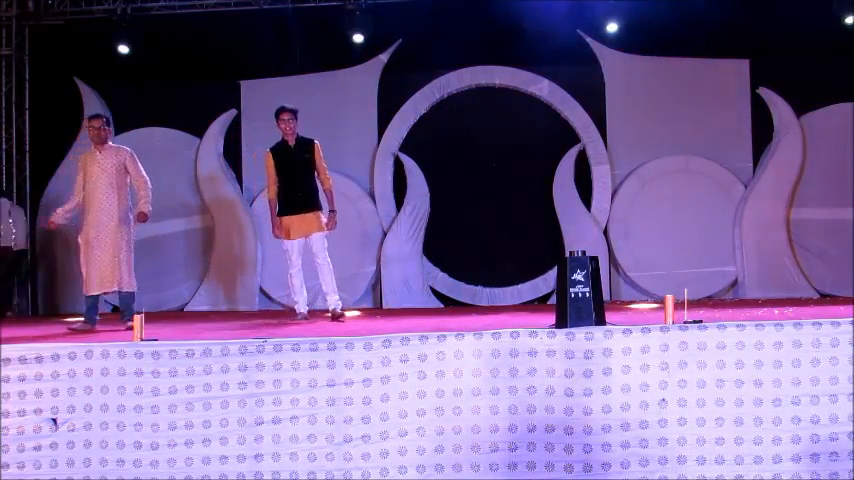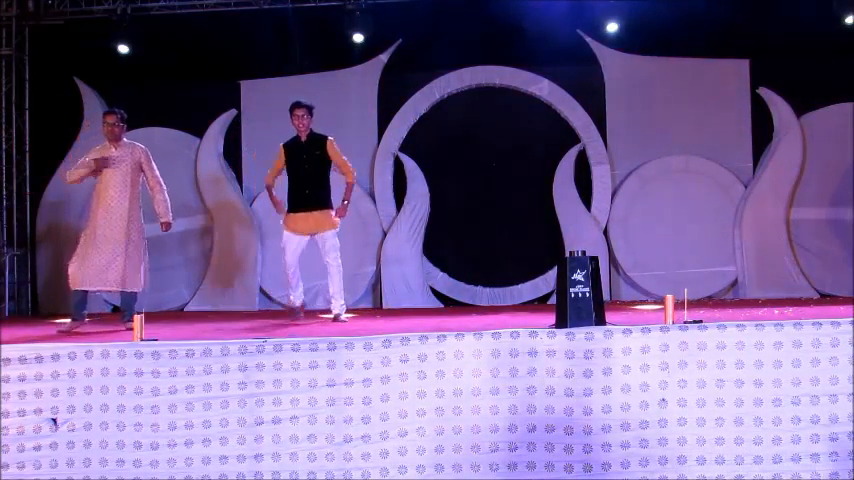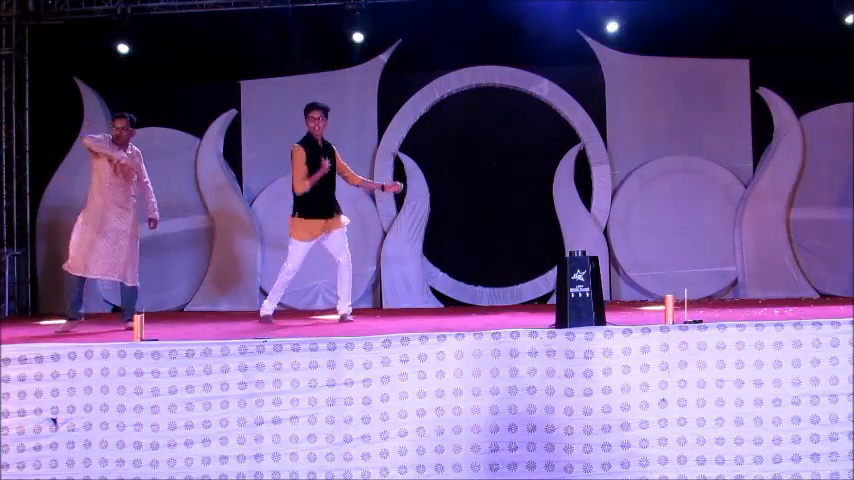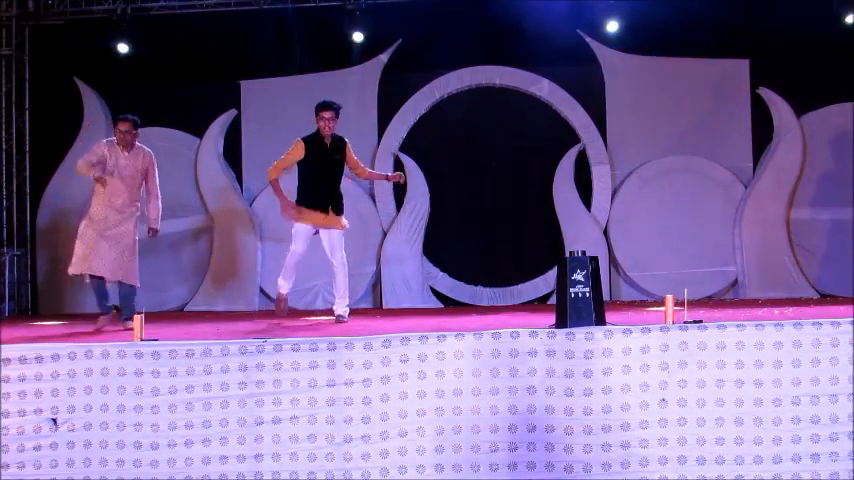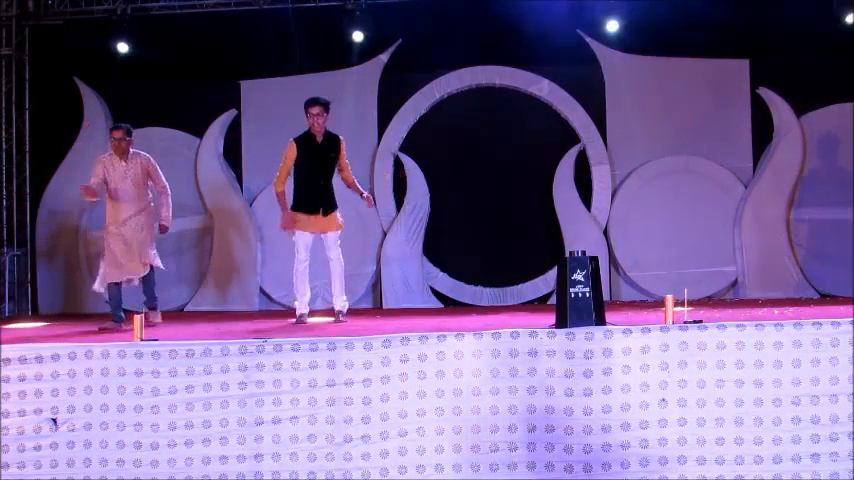
dt=0.4s
person 1, frame 1
left shoulder: (312, 146)
right shoulder: (273, 153)
left elbow: (325, 179)
right elbow: (272, 189)
left wrist: (332, 210)
right wrist: (274, 221)
left hip: (313, 213)
right hip: (288, 217)
left knee: (321, 258)
right knee: (294, 264)
left ankle: (334, 305)
right ankle: (301, 309)
person 1, frame 2
left shoulder: (326, 143)
right shoulder: (286, 148)
left elbow: (349, 173)
right elbow: (270, 178)
left wrist: (345, 201)
right wrist: (273, 198)
left hip: (323, 212)
right hip: (296, 214)
left knee: (332, 259)
right knee: (290, 261)
left ankle: (338, 309)
right ankle: (297, 300)
person 1, frame 3
left shoulder: (329, 149)
right shoulder: (300, 149)
left elbow: (350, 177)
right elbow: (300, 188)
left wrist: (383, 187)
right wrist: (322, 171)
left hip: (331, 218)
right hip: (305, 220)
left knee: (344, 261)
right knee: (290, 267)
left ankle: (344, 310)
right ankle: (267, 310)
person 1, frame 4
left shoulder: (342, 145)
right shoulder: (303, 144)
left elbow: (360, 170)
right elbow: (273, 172)
left wrist: (387, 176)
right wrist: (283, 200)
left hip: (333, 214)
right hip: (306, 211)
left knee: (339, 261)
right knee: (297, 250)
left ankle: (341, 310)
right ankle: (283, 289)
person 1, frame 5
left shoulder: (337, 142)
right shoulder: (296, 144)
left elbow: (346, 174)
right elbow: (280, 181)
left wrist: (362, 193)
right wrist: (285, 212)
left hip: (329, 211)
right hip: (302, 213)
left knee: (335, 257)
right knee: (301, 260)
left ankle: (340, 306)
right ankle: (302, 310)
person 2, frame 1
left shoulder: (124, 154)
right shoulder: (84, 159)
left elbow: (142, 182)
right elbow: (79, 194)
left wrist: (144, 207)
right wrist: (59, 216)
left hip: (118, 221)
right hip: (93, 223)
left knee: (122, 265)
right knee: (92, 268)
left ankle: (128, 317)
right ankle: (89, 319)
person 2, frame 2
left shoulder: (138, 151)
right shoulder: (96, 154)
left elbow: (156, 184)
right elbow: (72, 177)
left wrist: (165, 215)
right wrist: (91, 166)
left hip: (128, 221)
right hip: (100, 221)
left knee: (129, 267)
right knee: (82, 265)
left ankle: (129, 317)
right ankle: (77, 316)
person 2, frame 3
left shoulder: (136, 155)
right shoulder: (102, 143)
left elbow: (144, 185)
right elbow: (88, 141)
left wrist: (152, 212)
right wrist: (117, 159)
left hip: (125, 217)
right hip: (96, 215)
left knee: (127, 265)
right knee: (79, 261)
left ankle: (128, 317)
right ankle: (74, 316)
person 2, frame 4
left shoulder: (147, 156)
right shoulder: (104, 147)
left elbow: (153, 192)
right elbow: (82, 165)
left wrist: (154, 222)
right wrist: (95, 172)
left hip: (127, 220)
right hip: (99, 217)
left knee: (126, 268)
right knee: (91, 262)
left ankle: (128, 317)
right ankle: (105, 310)
person 2, frame 5
left shoulder: (144, 160)
right shoulder: (103, 163)
left elbow: (163, 189)
right elbow: (96, 186)
left wrist: (165, 219)
right wrist: (91, 192)
left hip: (142, 222)
right hip: (116, 226)
left knee: (145, 261)
right knee: (113, 270)
left ankle: (152, 308)
right ankle: (117, 319)
